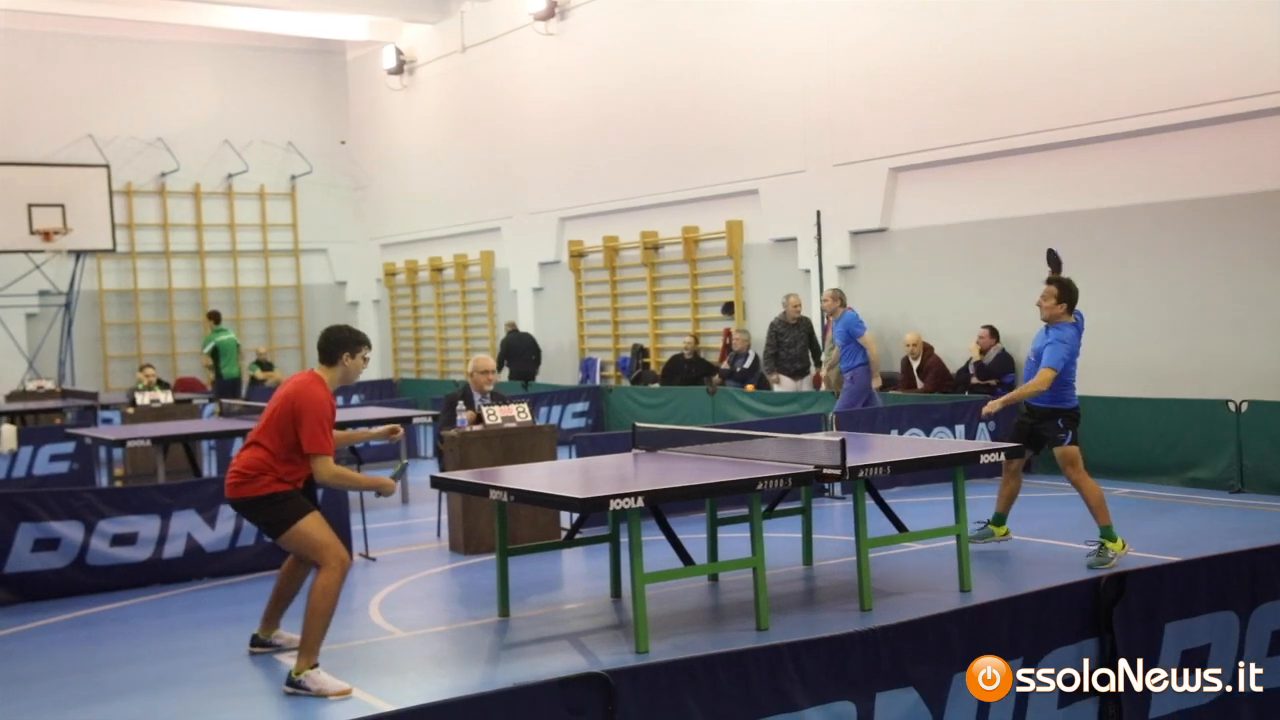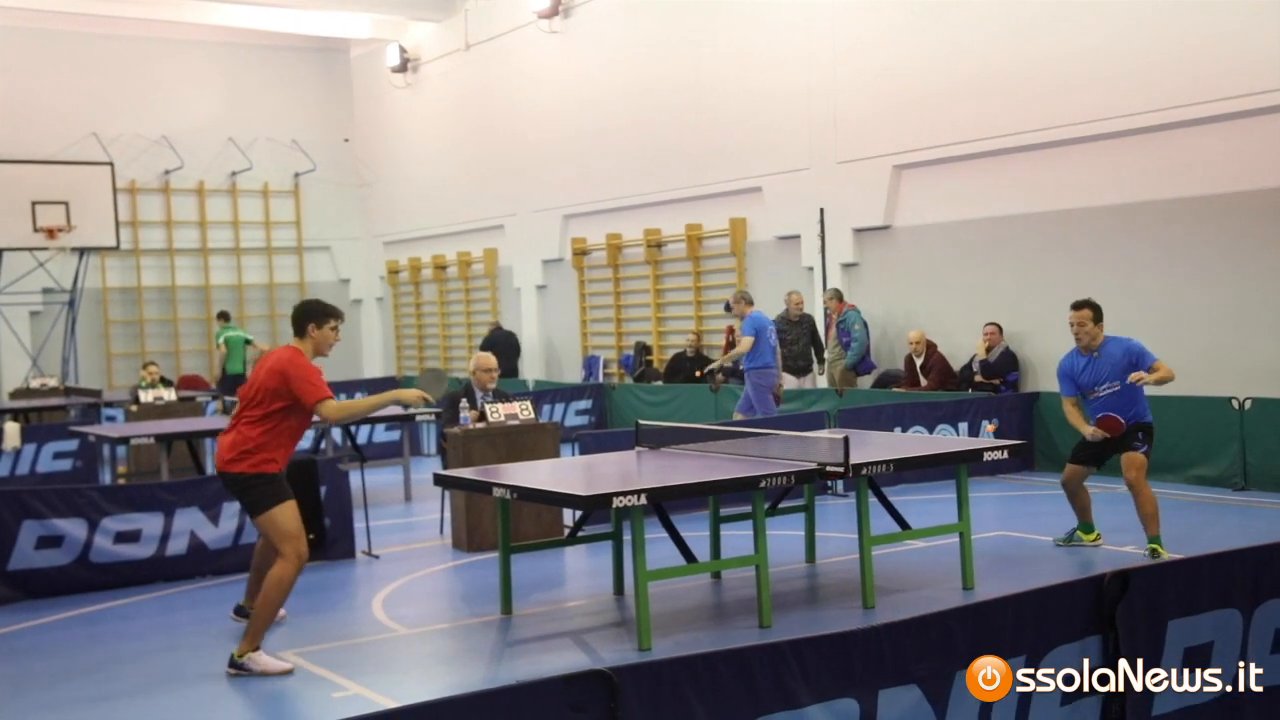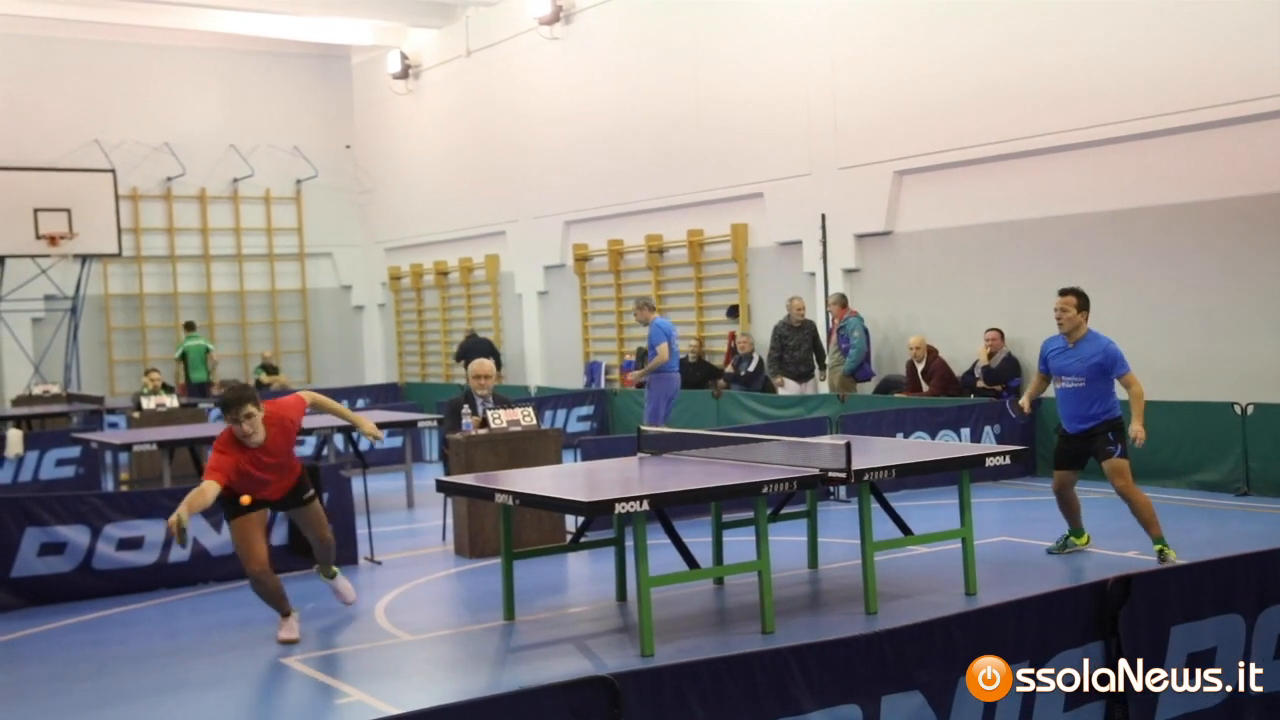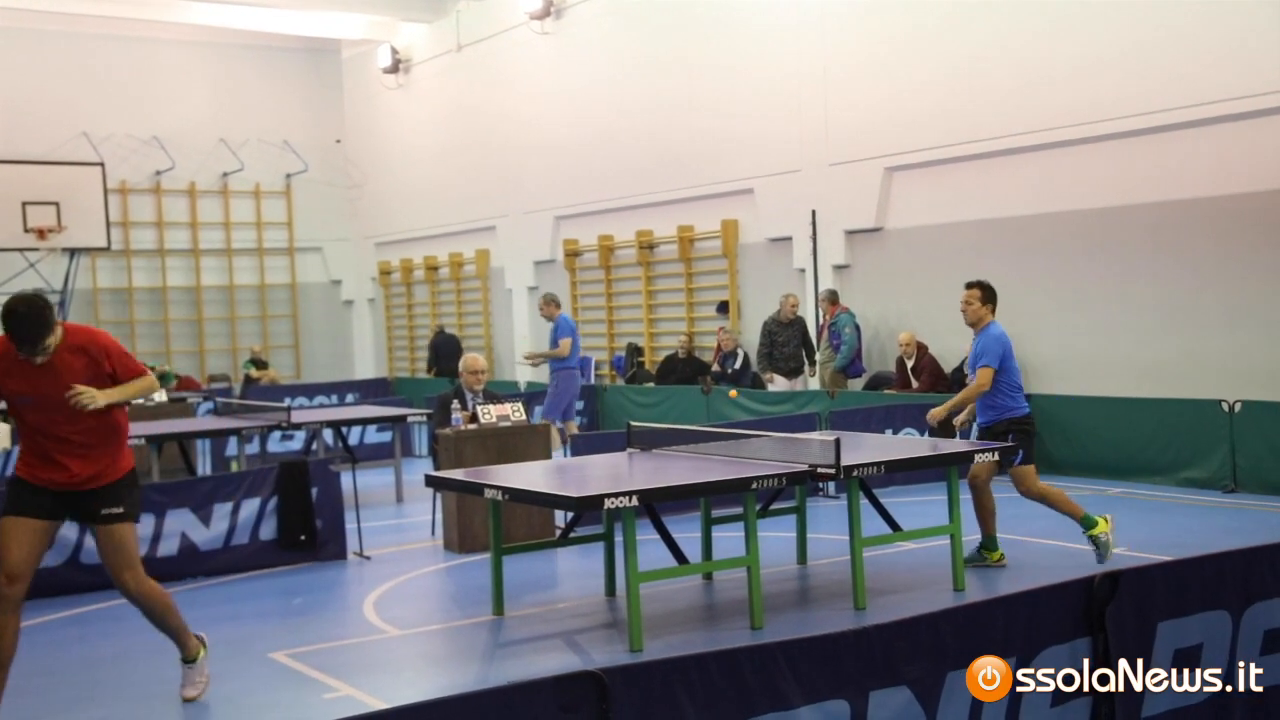
dt=0.7s
person 1, frame 1
left shoulder: (306, 384)
right shoulder: (314, 397)
left elbow: (320, 440)
right elbow: (325, 472)
left wrist: (373, 434)
right wrist: (376, 483)
left hip: (261, 480)
right hip: (262, 487)
left knee: (308, 551)
right knee: (336, 560)
left ankle: (266, 633)
right ankle: (304, 671)
person 1, frame 2
left shoulder: (277, 359)
right shoulder: (298, 366)
right elbow: (334, 413)
right wrist: (394, 397)
left hip: (239, 459)
right hip: (252, 466)
left knee: (277, 533)
right knee: (295, 553)
left ankle: (250, 605)
right ankle: (246, 653)
person 1, frame 3
left shoulder: (280, 412)
right shoulder: (225, 451)
left elbow: (308, 397)
right elbow: (206, 490)
left wrist: (359, 421)
right wrist: (182, 513)
left hip: (289, 481)
right hip: (243, 495)
left knee: (324, 540)
right knee: (257, 568)
left ankle: (328, 572)
right ankle: (287, 614)
person 1, frame 4
left shoulder: (94, 344)
left elbow: (148, 382)
left wrist: (106, 397)
left hip: (106, 475)
right hip: (39, 477)
left knee: (129, 581)
left ankle: (192, 651)
person 2, frame 1
left shoulder: (1061, 340)
right shoulder: (1074, 318)
left elbow: (1041, 383)
left wrist: (1002, 401)
right wrist: (1056, 281)
left hip: (1057, 412)
right hip: (1033, 410)
left knee: (1075, 474)
right knee: (1011, 465)
left ankle: (1111, 541)
right ankle: (997, 526)
person 2, frame 2
left shoulder: (1125, 347)
right shoulder: (1068, 363)
left elbow: (1167, 373)
right elbow: (1069, 405)
left wrist: (1149, 378)
right wrist: (1085, 428)
left hip: (1135, 427)
right hip: (1096, 431)
left knee: (1134, 477)
right knee: (1069, 479)
left ankle: (1156, 547)
right ankle: (1088, 531)
person 2, frame 3
left shoulder: (1104, 348)
right shoulder: (1049, 347)
left elbow: (1133, 386)
right elbow: (1043, 379)
left wrist: (1137, 422)
right wrist: (1027, 397)
left hip: (1104, 428)
right hip: (1070, 430)
left knee: (1124, 487)
right knee: (1061, 488)
left ankle: (1162, 548)
right ankle: (1078, 536)
person 2, frame 4
left shoulder: (991, 338)
right shoulder: (982, 338)
left elbow: (981, 385)
left wrist: (946, 409)
right wrist: (967, 414)
left hip: (1011, 424)
right hip: (992, 425)
left knee: (1028, 486)
right knee: (977, 479)
left ankle: (1094, 525)
right ankle: (989, 551)
